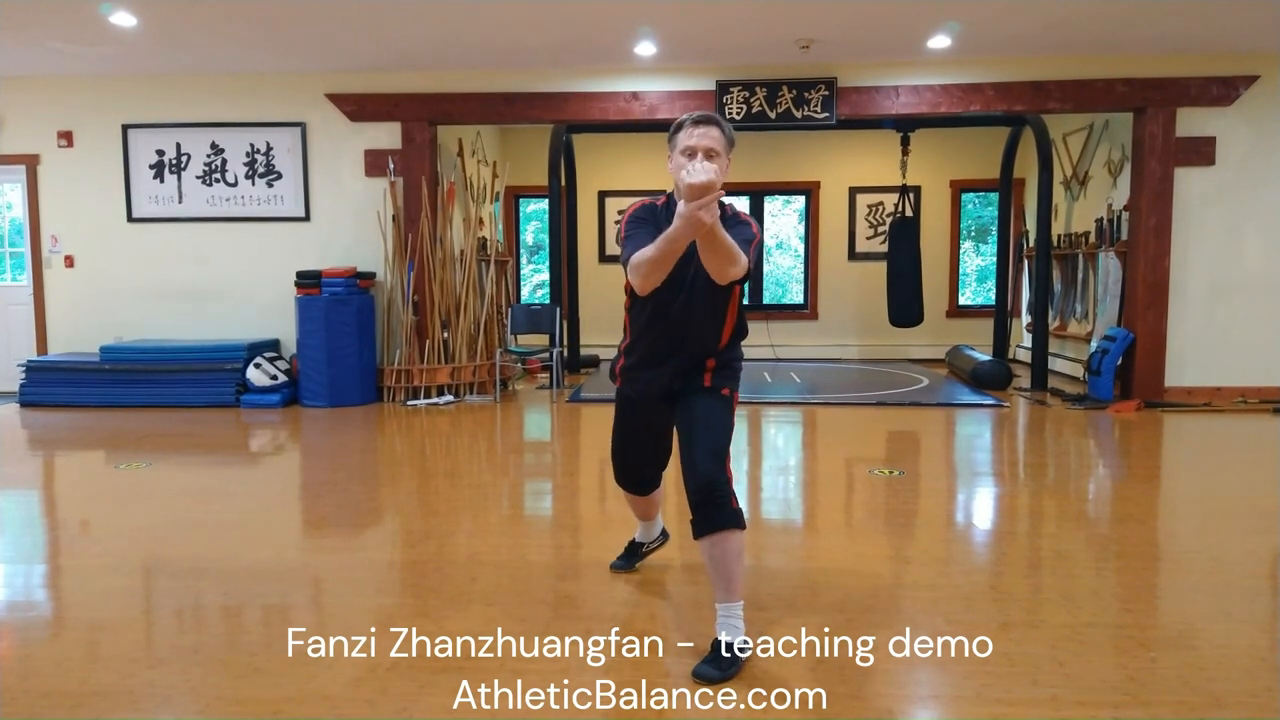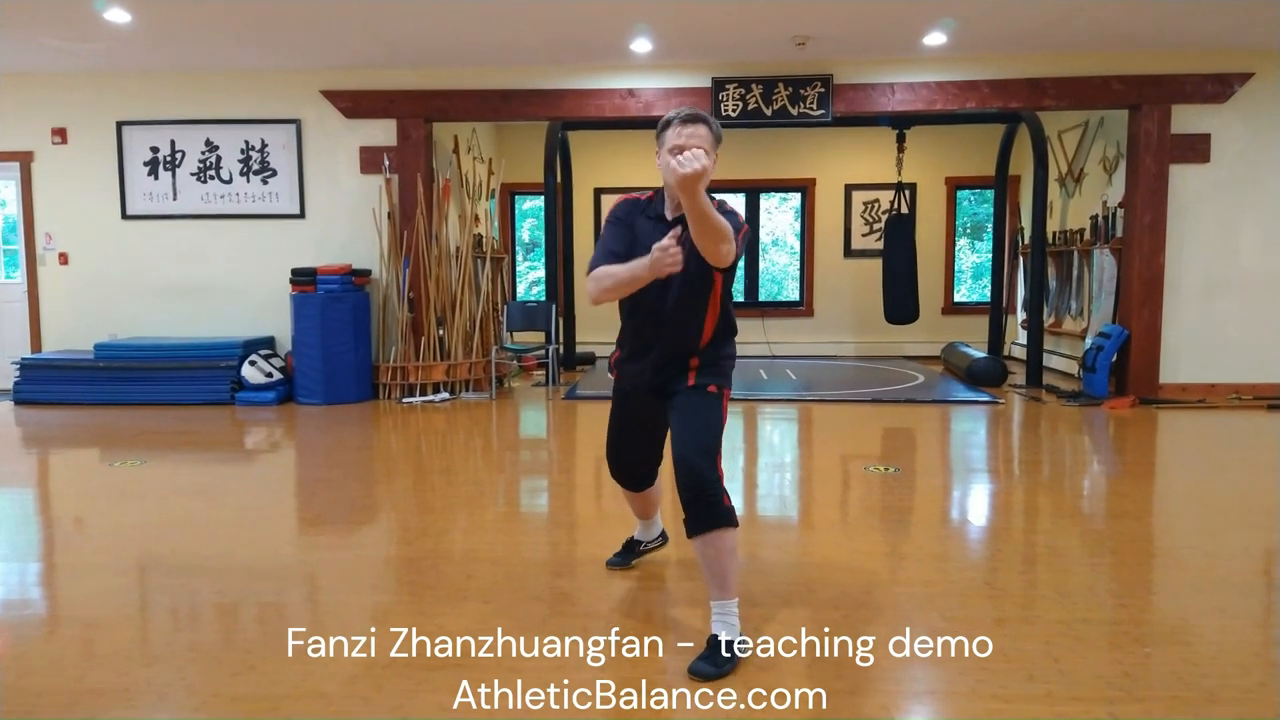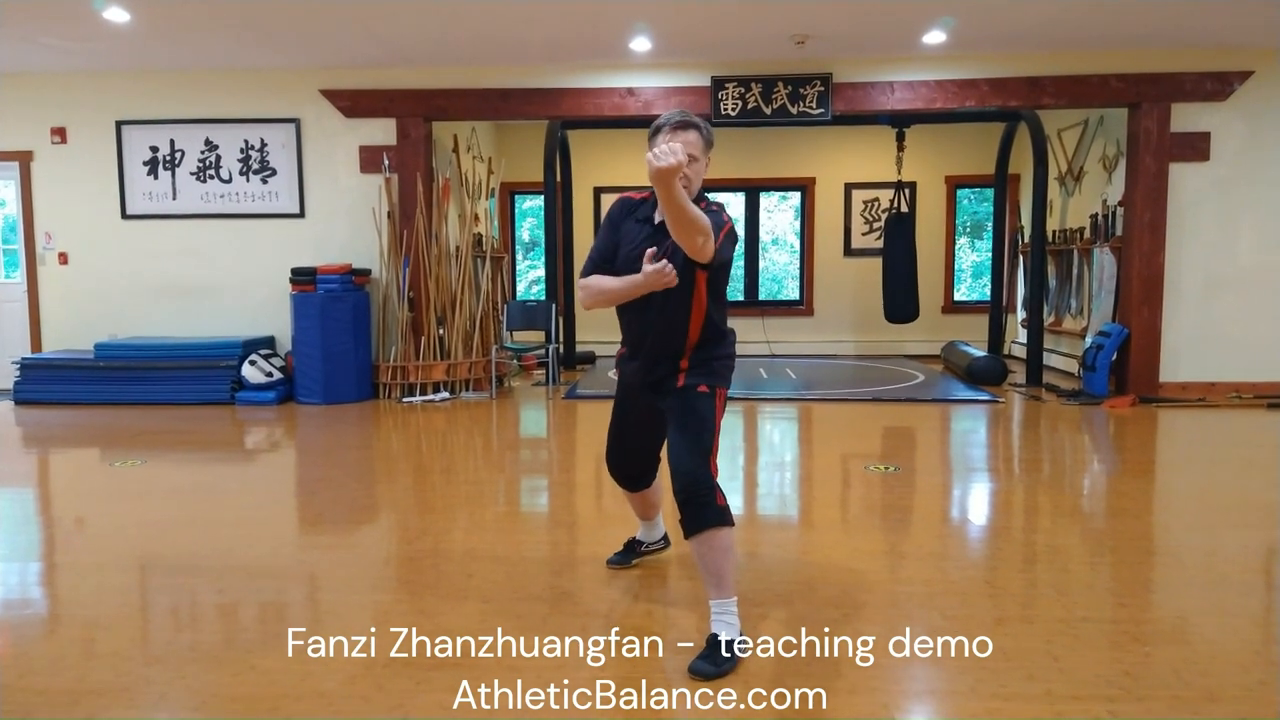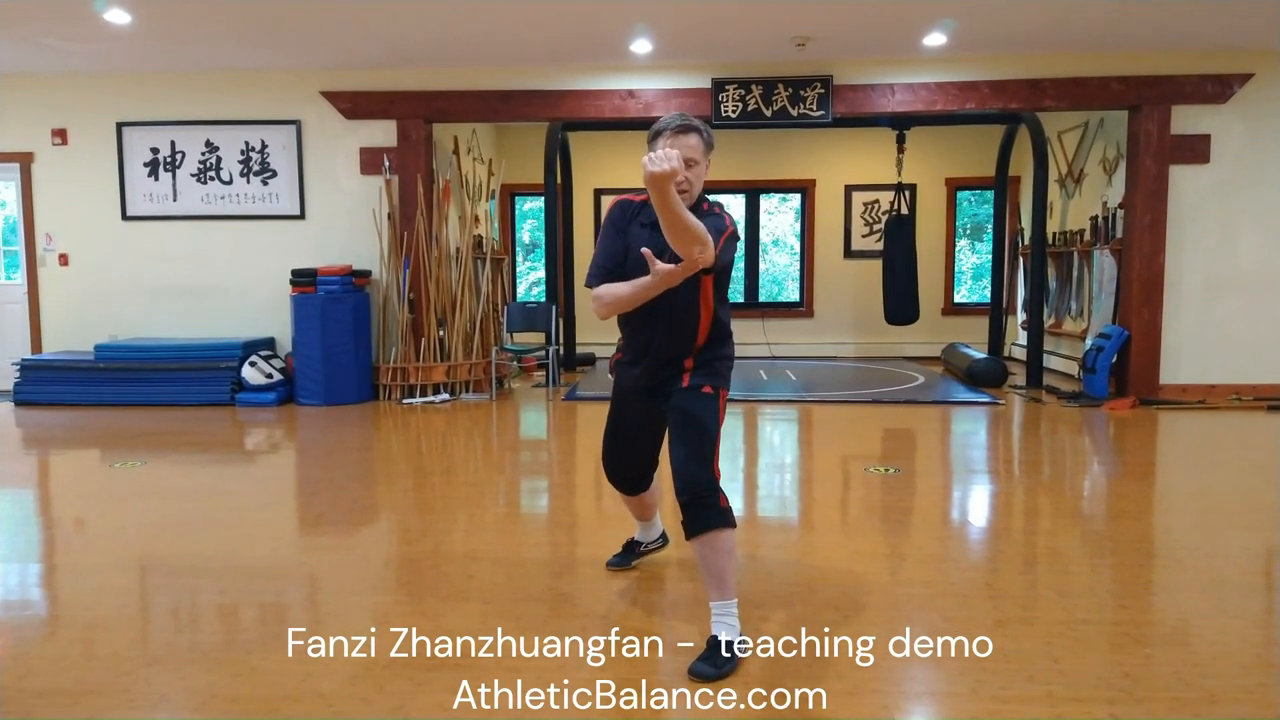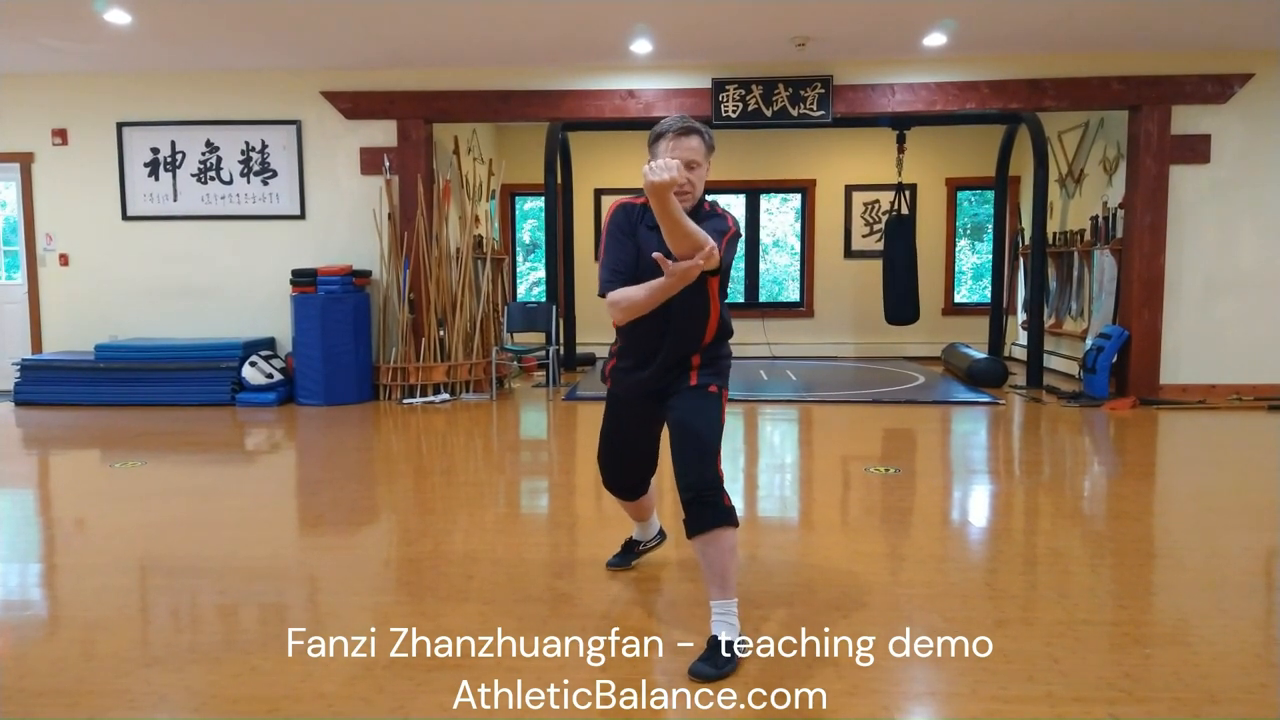
dt=0.4s
person 1, frame 1
left shoulder: (740, 225)
right shoulder: (643, 215)
left elbow: (727, 271)
right elbow: (642, 277)
left wrist: (706, 217)
right wrist: (681, 226)
left hip: (708, 374)
right hip: (641, 373)
left knee: (708, 484)
right knee: (633, 475)
left ankle: (731, 633)
right ankle: (650, 534)
person 1, frame 2
left shoulder: (724, 218)
right shoulder: (630, 212)
left elbow: (719, 252)
right elbow: (597, 289)
left wrist: (695, 195)
right wrist: (650, 265)
left hip: (699, 370)
right hip: (636, 367)
left knee: (699, 479)
right knee: (628, 468)
left ankle: (726, 629)
right ankle: (649, 532)
person 1, frame 3
left shoulder: (716, 221)
right shoulder: (624, 212)
left elbow: (696, 242)
right elbow: (587, 292)
left wrist: (669, 187)
right wrist: (644, 281)
left hip: (697, 370)
right hip: (639, 365)
left knee: (693, 480)
right knee: (626, 467)
left ankle: (726, 628)
right ankle: (651, 535)
person 1, frame 4
left shoulder: (718, 222)
right shoulder: (623, 213)
left elbow: (694, 247)
right elbow: (600, 301)
left wrist: (664, 193)
right wrist: (658, 280)
left hip: (698, 371)
right hip: (637, 368)
left knee: (696, 482)
right knee: (623, 469)
left ankle: (726, 630)
right ankle: (649, 534)
person 1, frame 5
left shoulder: (720, 223)
right shoulder: (623, 216)
left elbow: (698, 251)
right elbow: (616, 307)
left wrist: (664, 203)
right wrist: (674, 279)
left hip: (696, 371)
right hip: (632, 370)
left knee: (700, 482)
right knee: (620, 475)
left ankle: (725, 630)
right ankle: (646, 532)
